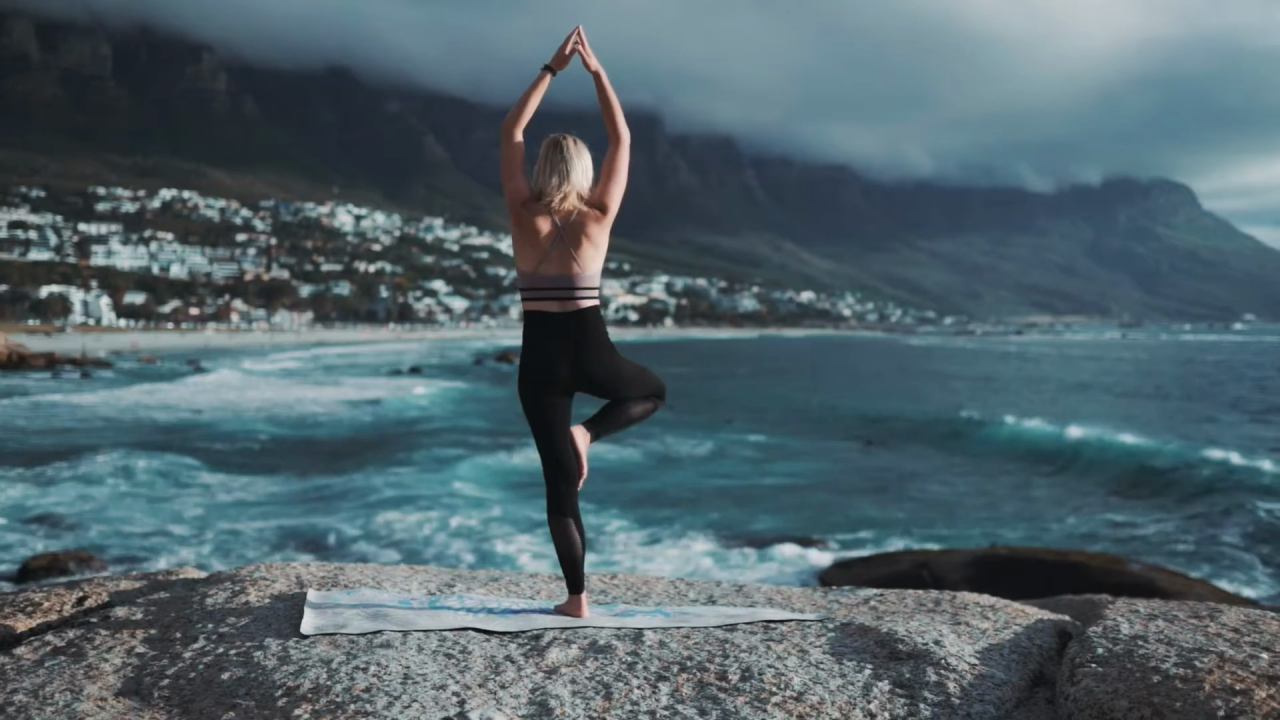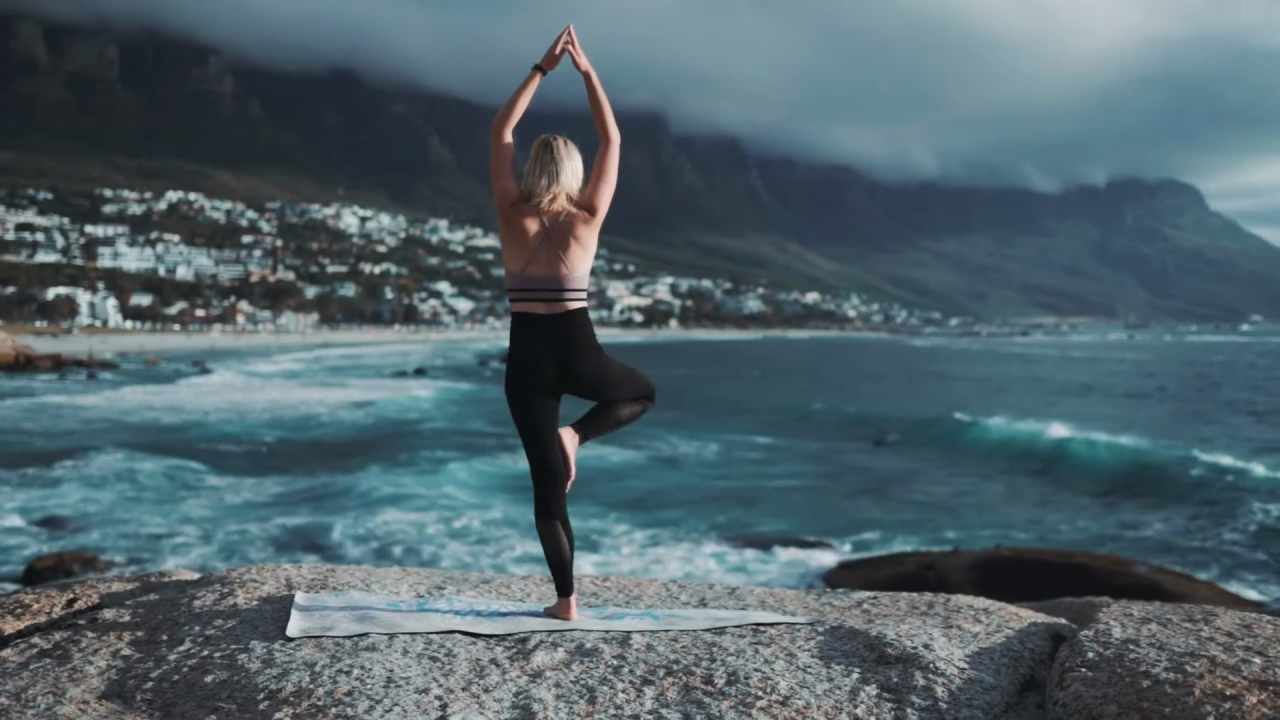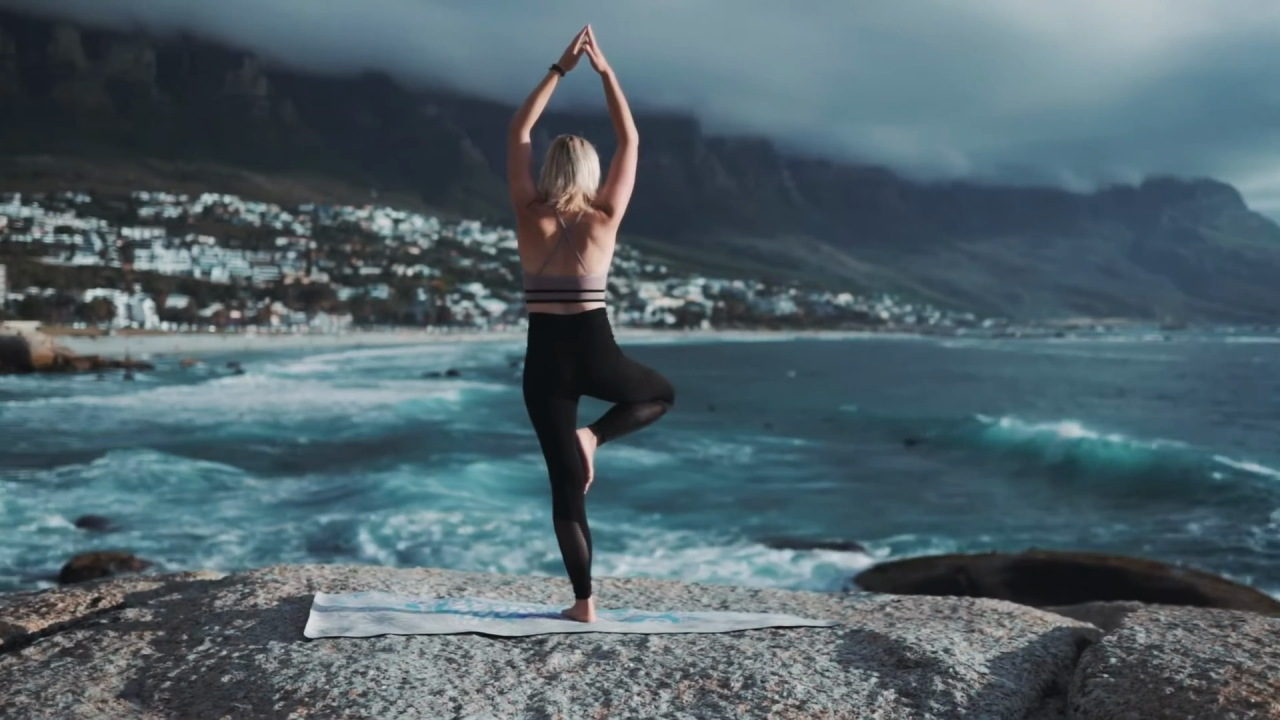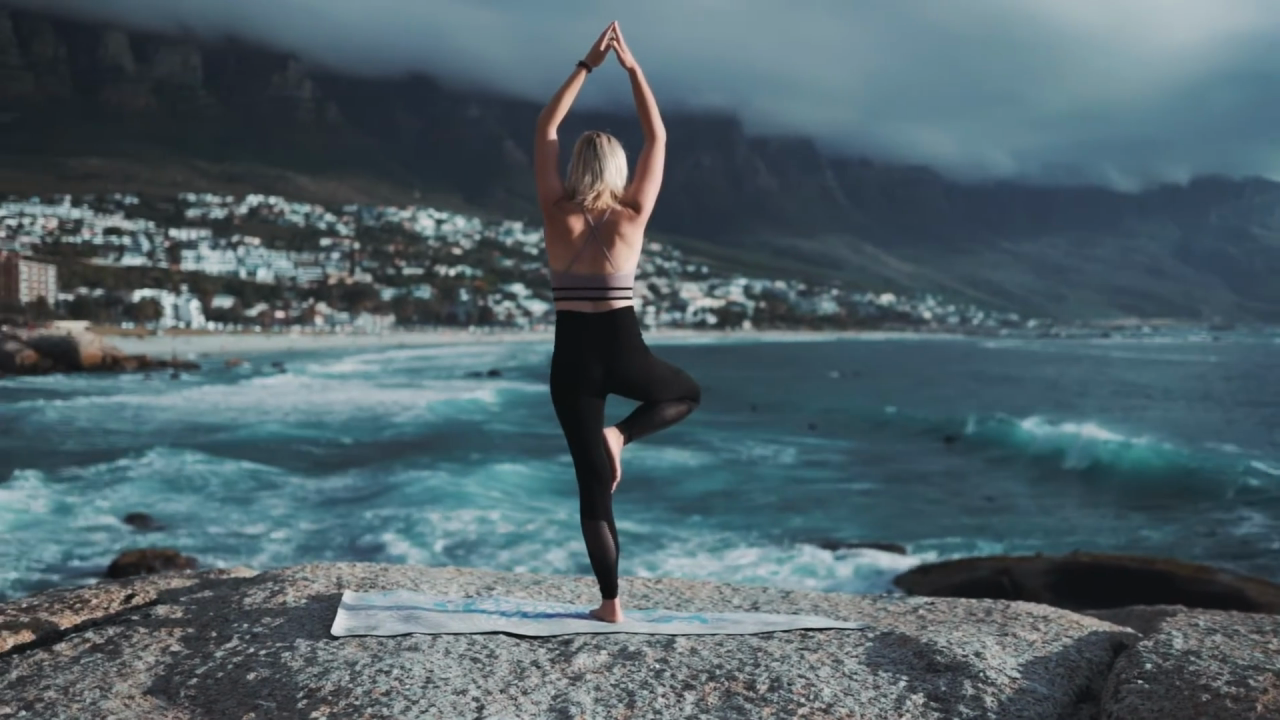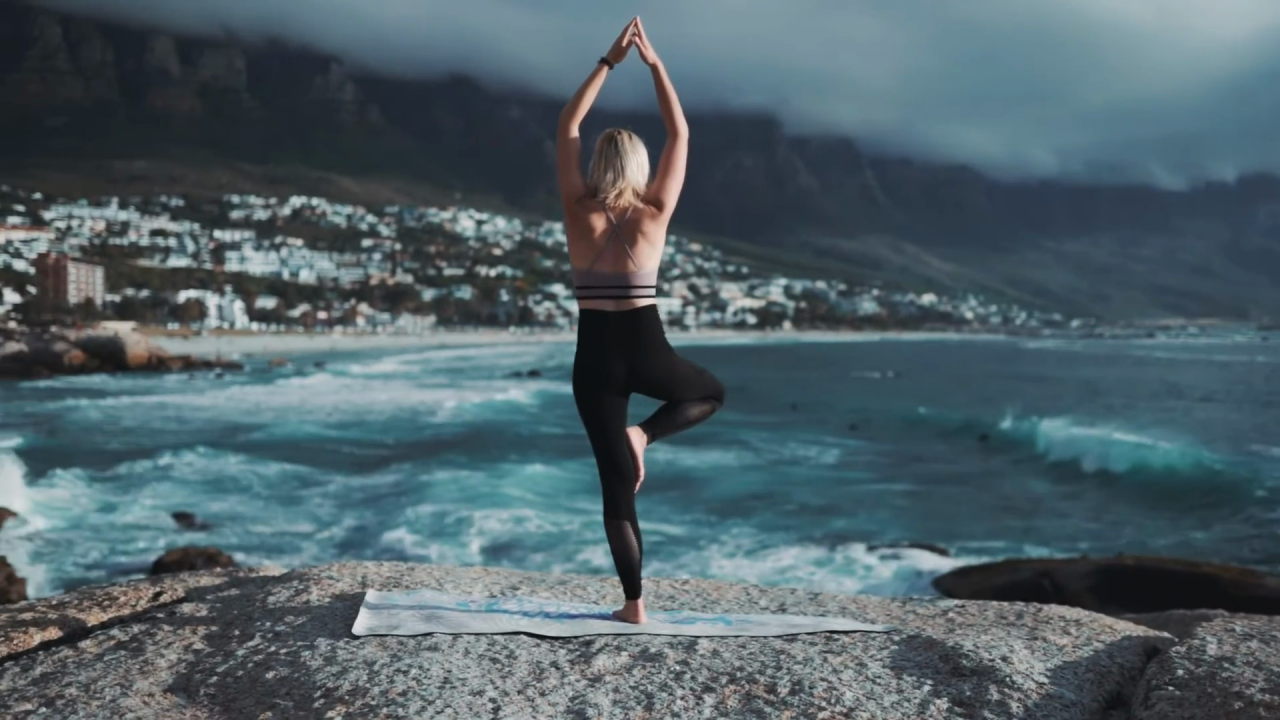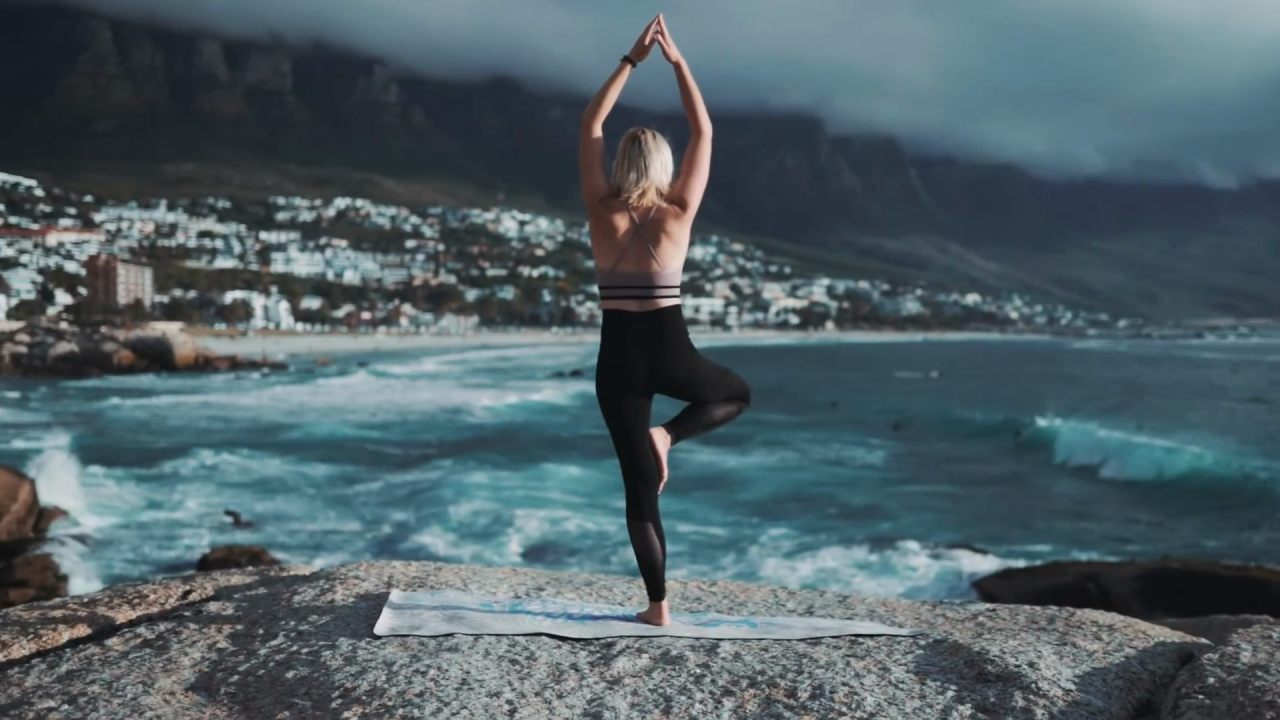
dt=0.5s
person 1, frame 1
left shoulder: (523, 216)
right shoulder: (598, 217)
left elbow: (511, 133)
right elbow: (621, 137)
left wrist: (551, 69)
right wrist: (595, 69)
left hip: (540, 358)
right hip: (590, 353)
left knee: (560, 483)
right knee: (653, 390)
left ankle: (577, 598)
right ankle: (587, 432)
person 1, frame 2
left shoulder: (512, 216)
right shoulder: (587, 219)
left elbow: (501, 133)
right elbow: (612, 139)
left wrist: (542, 68)
right wrist: (585, 69)
left hip: (527, 360)
right hip: (578, 355)
left knee: (547, 486)
right knee: (643, 392)
left ankle: (565, 601)
right ankle: (576, 434)
person 1, frame 3
left shoulder: (529, 217)
right shoulder: (604, 219)
left elbow: (518, 133)
right elbow: (629, 139)
left wrist: (559, 69)
right wrist: (603, 69)
left hip: (544, 360)
right hip: (595, 355)
left knee: (565, 487)
right knee: (661, 393)
left ankle: (584, 604)
right ankle: (594, 436)
person 1, frame 4
left shoulder: (557, 214)
right shoulder: (632, 216)
left elbow: (545, 129)
right elbow: (657, 136)
left wrist: (588, 64)
right wrist: (630, 65)
left hip: (573, 359)
right hip: (623, 354)
left knee: (593, 487)
right knee: (687, 392)
left ankle: (610, 604)
right ankle: (621, 434)
person 1, frame 5
left shoulder: (578, 213)
right shoulder: (654, 214)
left elbow: (567, 127)
right elbow: (680, 132)
left wrist: (609, 61)
right wrist: (652, 61)
left hip: (595, 358)
right hip: (646, 352)
left knee: (616, 486)
right knee: (711, 391)
left ankle: (634, 605)
right ankle: (645, 434)
person 1, frame 6
left shoulder: (602, 213)
right shoulder: (678, 214)
left elbow: (589, 126)
right elbow: (703, 132)
left wrist: (631, 59)
right wrist: (676, 60)
left hip: (618, 358)
right hip: (669, 353)
left knee: (639, 489)
right knee: (738, 393)
left ankle: (657, 608)
right ankle: (668, 435)
